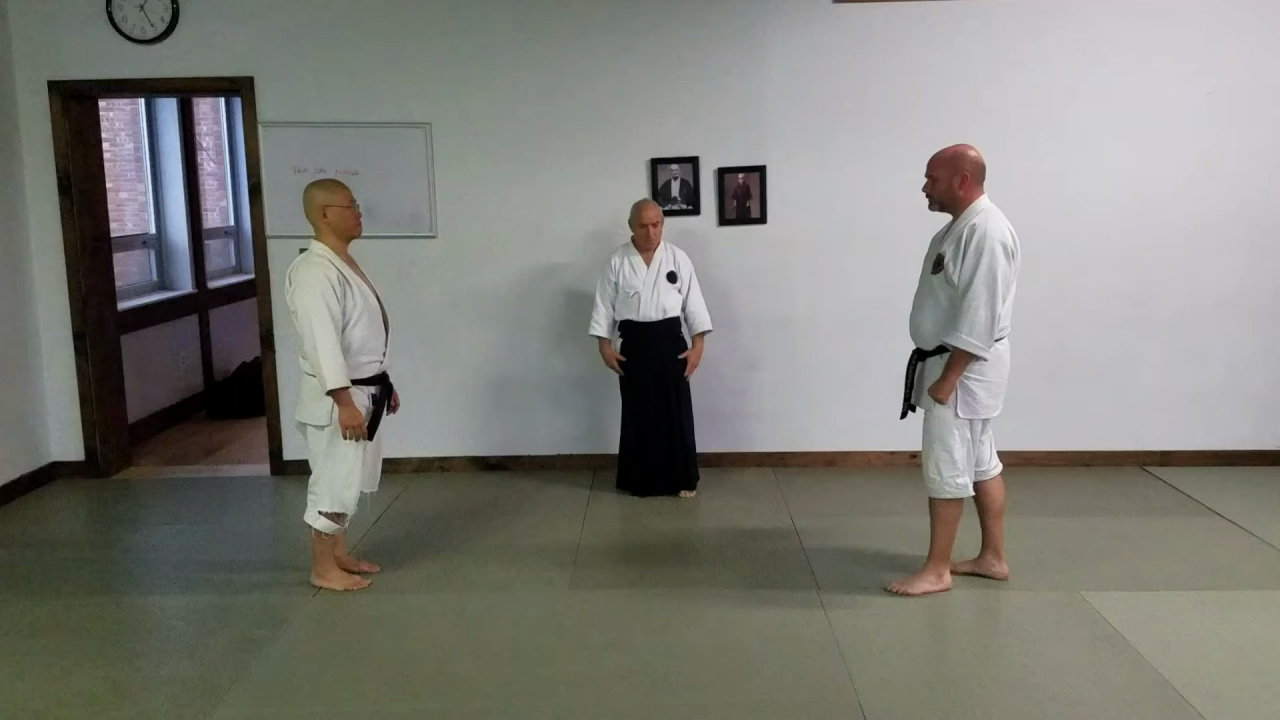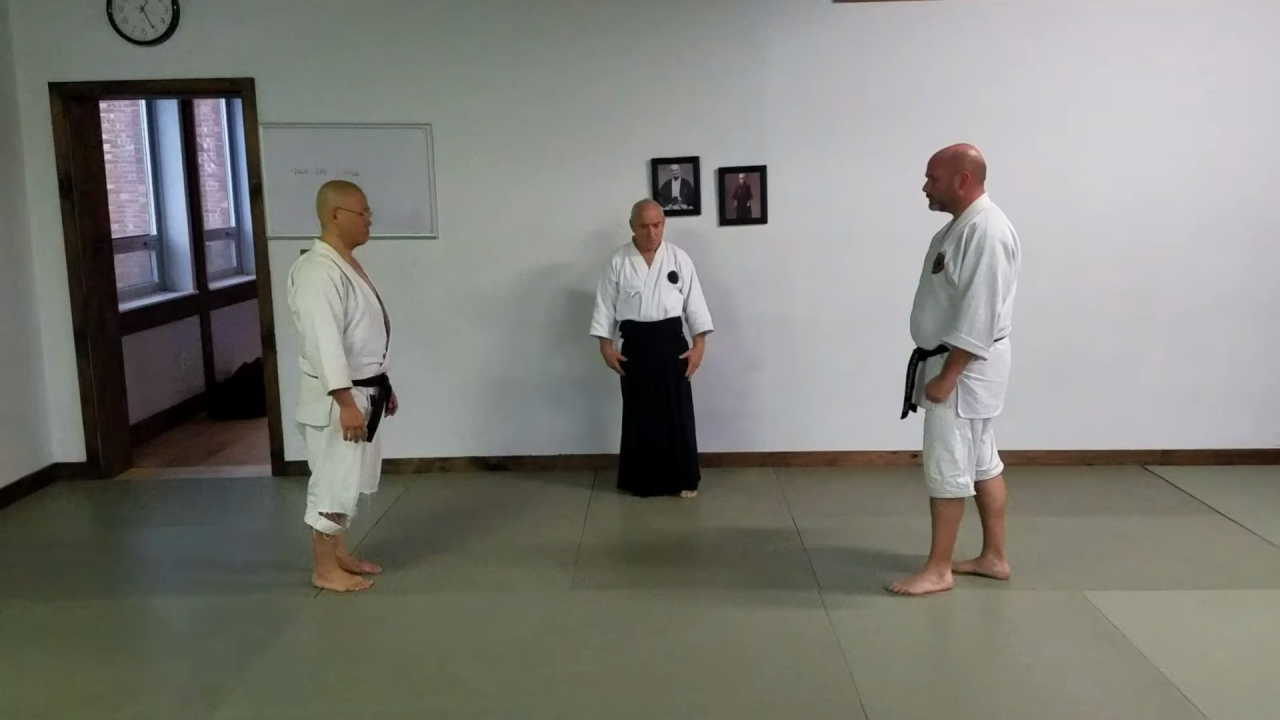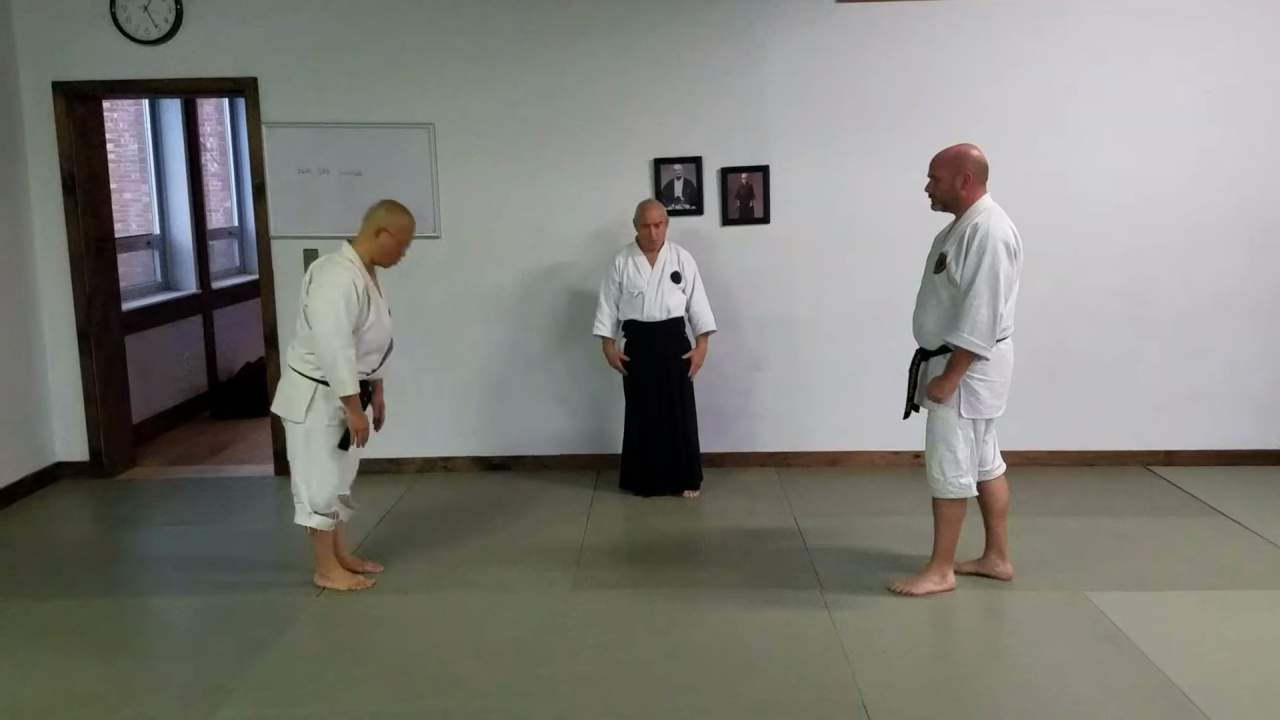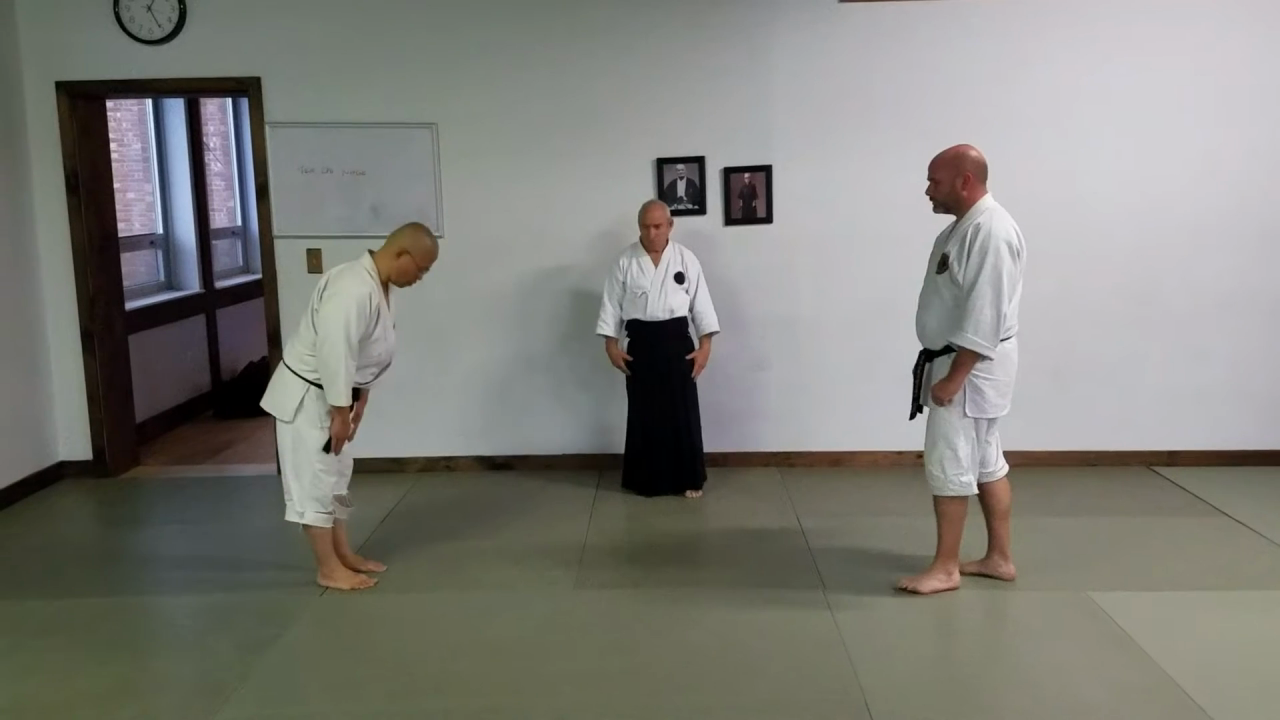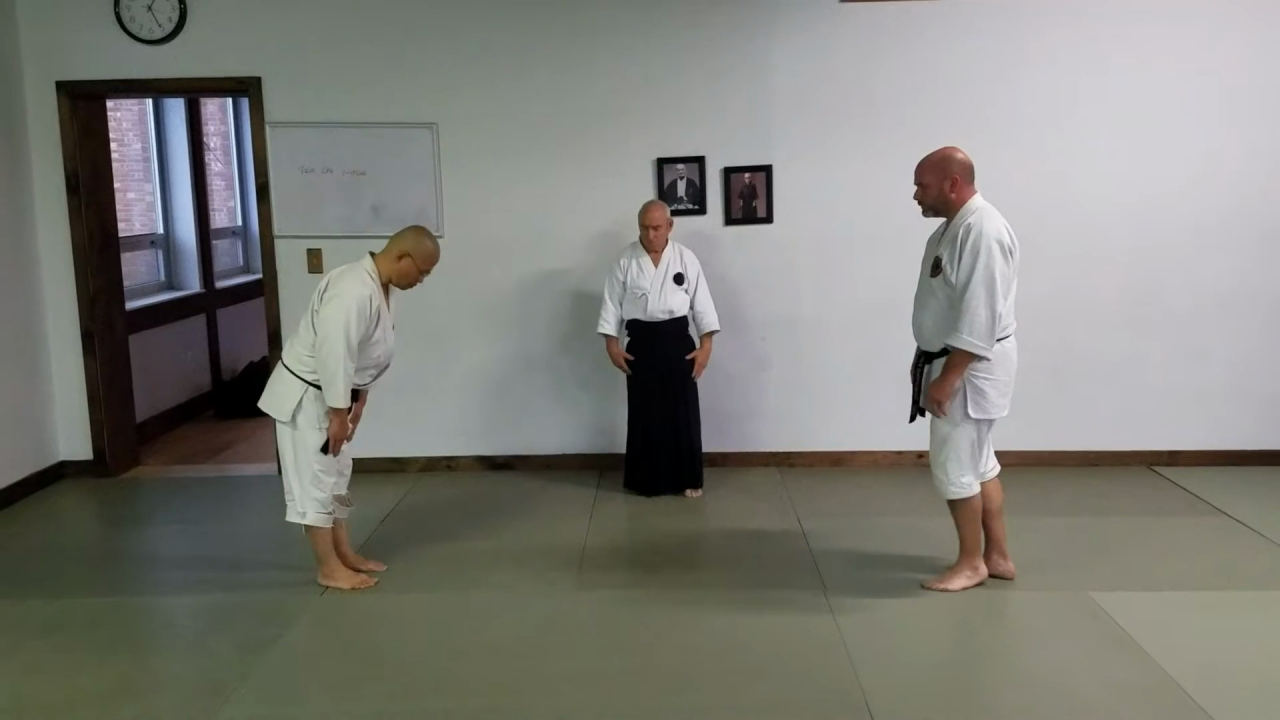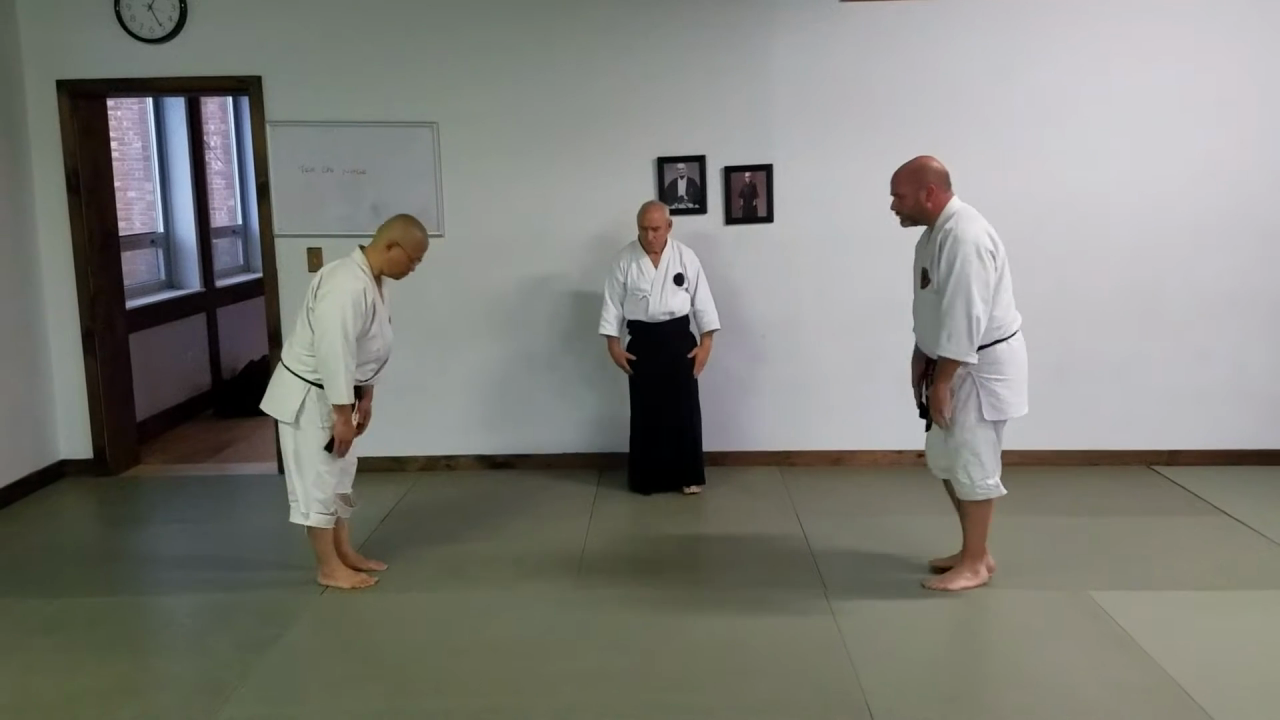
dt=0.2s
person 1, frame 1
left shoulder: (986, 231)
right shoulder: (962, 225)
left elbow: (980, 317)
left wrist: (949, 377)
left hip: (964, 367)
right hip: (952, 363)
left knee: (945, 466)
right knee: (980, 461)
left ankle: (937, 569)
right ankle: (993, 557)
person 1, frame 2
left shoulder: (986, 231)
right shoulder: (963, 225)
left elbow: (979, 317)
left wrist: (947, 376)
right wrist: (941, 370)
left hip: (964, 367)
right hip: (953, 363)
left knee: (946, 465)
right knee: (980, 461)
left ankle: (938, 569)
right ankle: (994, 556)
person 1, frame 3
left shoulder: (988, 231)
right shoulder: (966, 225)
left elbow: (981, 317)
left wrist: (949, 377)
right wrist: (944, 371)
left hip: (967, 368)
right hip: (955, 364)
left knee: (949, 466)
right knee: (982, 461)
left ankle: (940, 570)
right ankle: (997, 557)
person 1, frame 4
left shoulder: (991, 230)
right shoulder: (965, 225)
left elbow: (985, 317)
left wrist: (953, 378)
right wrist: (941, 368)
left hip: (972, 367)
right hip: (956, 363)
left knee: (948, 465)
right knee: (984, 462)
left ankle: (946, 566)
right ankle: (999, 558)
person 1, frame 5
left shoulder: (982, 231)
right shoulder: (954, 227)
left elbow: (980, 316)
left wrist: (948, 377)
right wrist: (925, 361)
left hip: (973, 368)
right hip: (952, 363)
left knee: (955, 467)
right knee: (977, 461)
left ankle: (971, 564)
right ankle: (997, 557)
person 1, frame 6
left shoulder: (963, 235)
right shoulder: (937, 232)
left elbow: (964, 318)
left wrist: (941, 383)
right wrist: (921, 361)
left hip: (984, 367)
right hip: (959, 365)
left knee: (972, 466)
right knee: (946, 460)
left ankle: (974, 565)
right ankle: (973, 551)
person 2, frame 1
left shoulder: (345, 263)
right shoulder: (313, 272)
right elbow: (322, 342)
left wrist: (384, 383)
right wrist: (345, 403)
left hip: (363, 390)
right hip: (337, 397)
left knee: (348, 479)
right knee: (334, 481)
left ankle: (337, 555)
right ankle: (323, 569)
person 2, frame 2
left shoulder: (346, 265)
right shoulder: (316, 271)
right elbow: (325, 343)
left wrist: (384, 384)
right wrist: (346, 403)
left hip: (362, 391)
right hip: (333, 397)
left knee: (351, 479)
right knee: (335, 481)
left ankle: (340, 555)
right ankle: (324, 570)
person 2, frame 3
left shoulder: (366, 273)
right shoulder: (336, 277)
left elbow: (372, 343)
right elbow: (334, 348)
left wrist: (375, 393)
right wrist: (352, 407)
left hip: (340, 393)
right hip: (315, 396)
left knee: (339, 476)
right knee: (318, 479)
left ankle: (341, 555)
right ankle: (326, 569)
person 2, frame 4
left shoulder: (379, 285)
right shoulder: (353, 289)
left elbow: (368, 354)
right elbow: (336, 354)
left wrist: (358, 401)
right wrist: (340, 413)
left hip: (330, 394)
right hip: (306, 395)
left knee: (334, 476)
right knee: (313, 481)
left ankle: (344, 554)
right ankle: (328, 569)
person 2, frame 5
left shoulder: (379, 287)
right shoulder: (354, 290)
left elbow: (366, 355)
right elbow: (335, 356)
left wrist: (357, 402)
right wrist: (338, 414)
left hip: (328, 394)
right hip: (305, 396)
left knee: (335, 476)
right knee: (313, 480)
left ankle: (345, 554)
right ankle: (329, 568)
person 2, frame 6
left shoulder: (371, 279)
right shoulder: (346, 285)
left elbow: (369, 348)
right elbow: (335, 354)
left wrist: (363, 399)
right wrist: (343, 414)
left hip: (332, 395)
right hip: (308, 396)
left knee: (338, 476)
right knee: (316, 480)
left ankle: (346, 553)
right ankle: (329, 567)
person 3, frame 1
left shoulder: (677, 258)
right shoulder: (618, 261)
left elbow: (693, 301)
right elbow: (605, 304)
left wrist: (697, 344)
right wrist: (605, 346)
left hip: (670, 341)
right hip: (634, 344)
left knee: (676, 412)
right knee: (638, 414)
left ankle: (682, 479)
right ankle: (639, 480)
person 3, frame 2
left shoulder: (678, 258)
right shoulder: (619, 261)
left elbow: (694, 302)
right elbow: (606, 305)
left wrist: (699, 344)
right wrist: (606, 346)
left hip: (671, 342)
right hip: (635, 345)
left knee: (678, 413)
right knee: (639, 415)
left ankle: (684, 479)
right ankle: (640, 480)
person 3, frame 3
left shoulder: (681, 258)
right shoulder: (622, 261)
left elbow: (697, 302)
right elbow: (609, 304)
left wrist: (701, 344)
right wrist: (609, 345)
left hip: (673, 342)
right hip: (638, 344)
left knee: (680, 413)
right knee: (641, 414)
left ankle: (685, 479)
right ankle: (642, 480)
person 3, frame 4
left shoulder: (685, 258)
right shoulder: (626, 260)
left elbow: (700, 302)
right elbow: (612, 304)
left wrist: (705, 345)
right wrist: (612, 345)
left hip: (677, 342)
right hip: (641, 344)
left knee: (683, 412)
right knee: (644, 414)
left ankle: (688, 479)
right ankle: (645, 479)
person 3, frame 5
left shoulder: (685, 257)
right shoulder: (625, 259)
left elbow: (701, 301)
right elbow: (612, 302)
left wrist: (705, 344)
right wrist: (612, 344)
left hip: (677, 341)
right hip: (641, 343)
left knee: (683, 411)
right knee: (643, 414)
left ankle: (687, 478)
right ankle: (646, 480)
person 3, frame 6
left shoulder: (685, 256)
right shoulder: (625, 259)
left elbow: (701, 300)
right elbow: (613, 303)
left wrist: (706, 342)
right wrist: (614, 344)
left hip: (678, 339)
right hip: (642, 342)
left knee: (684, 408)
right knee: (646, 412)
left ankle: (689, 475)
right ankle: (648, 477)
